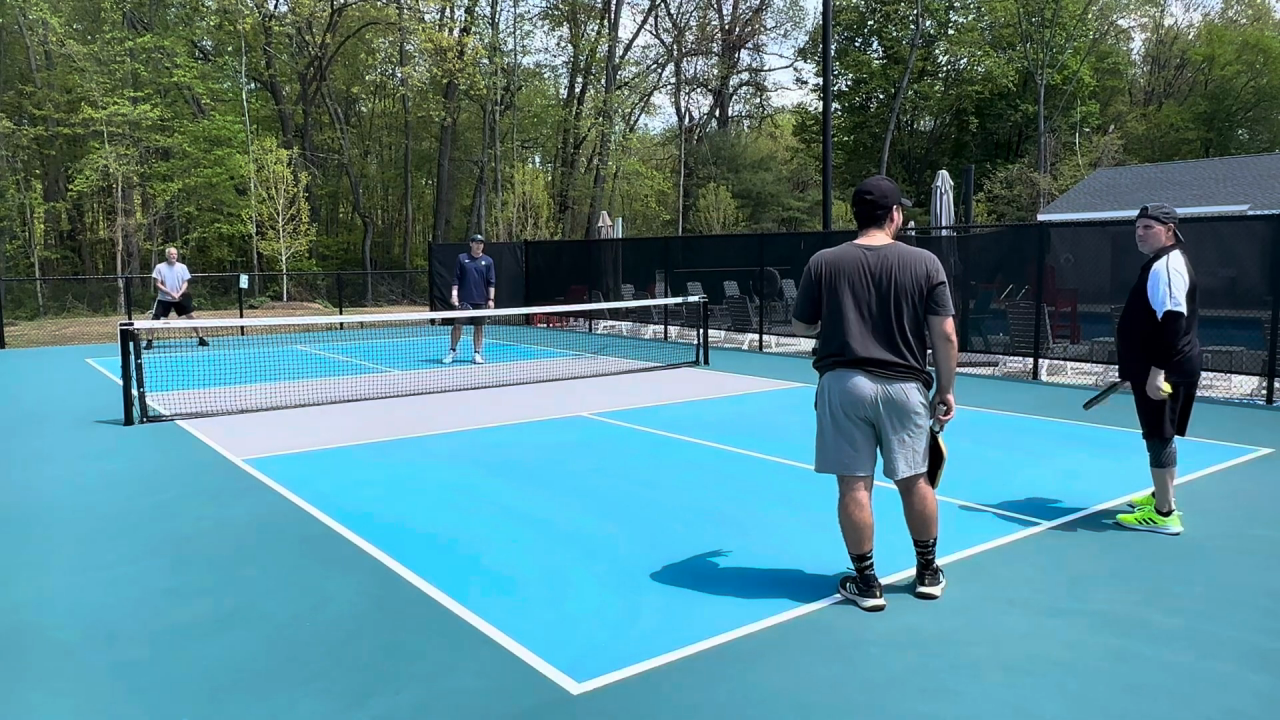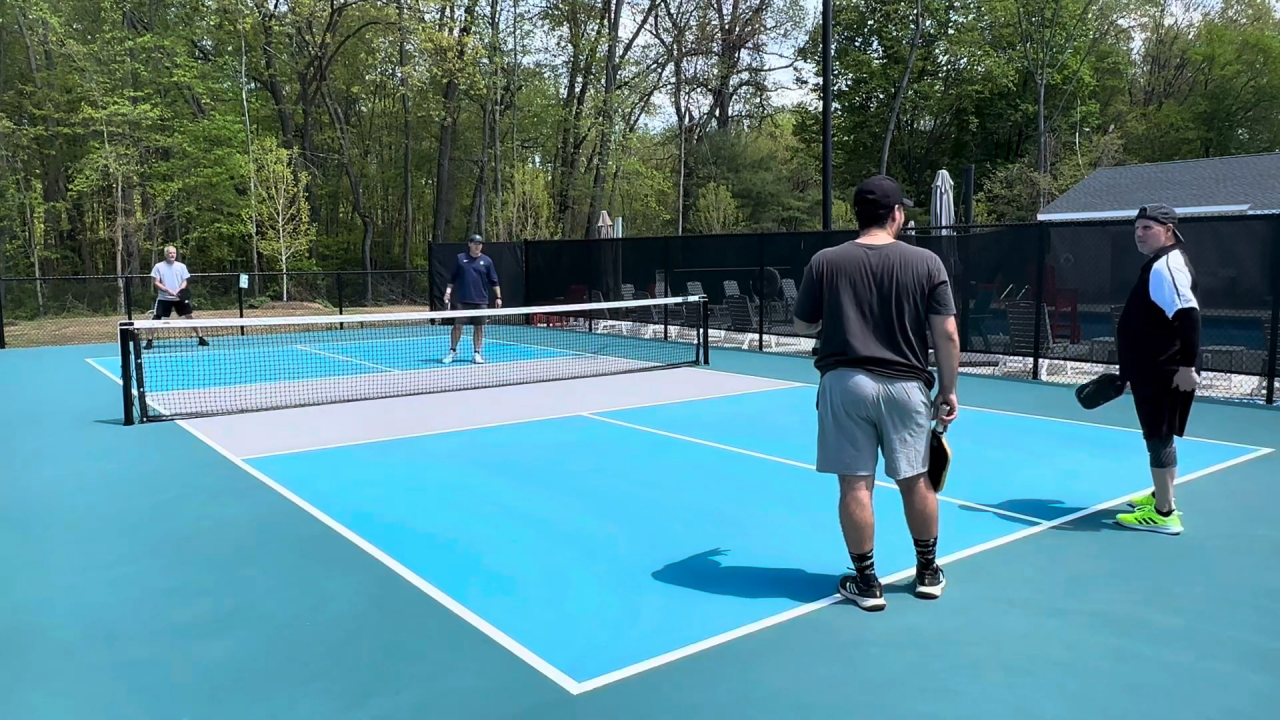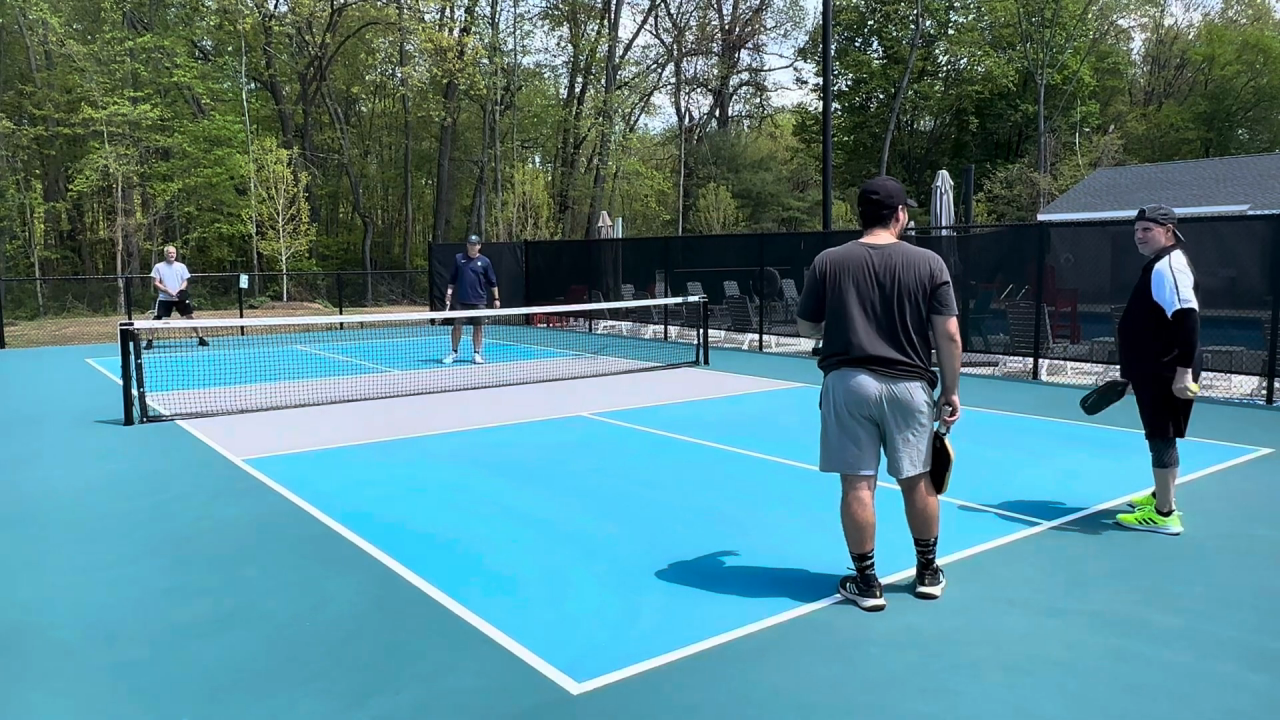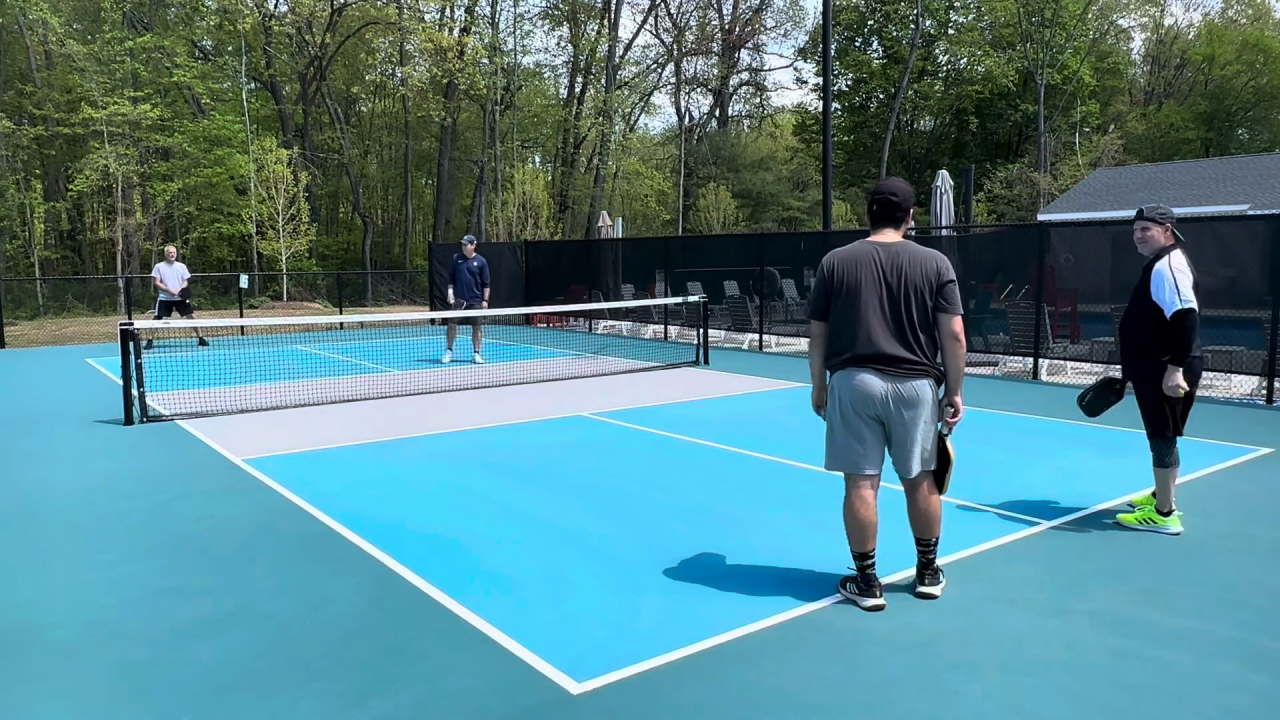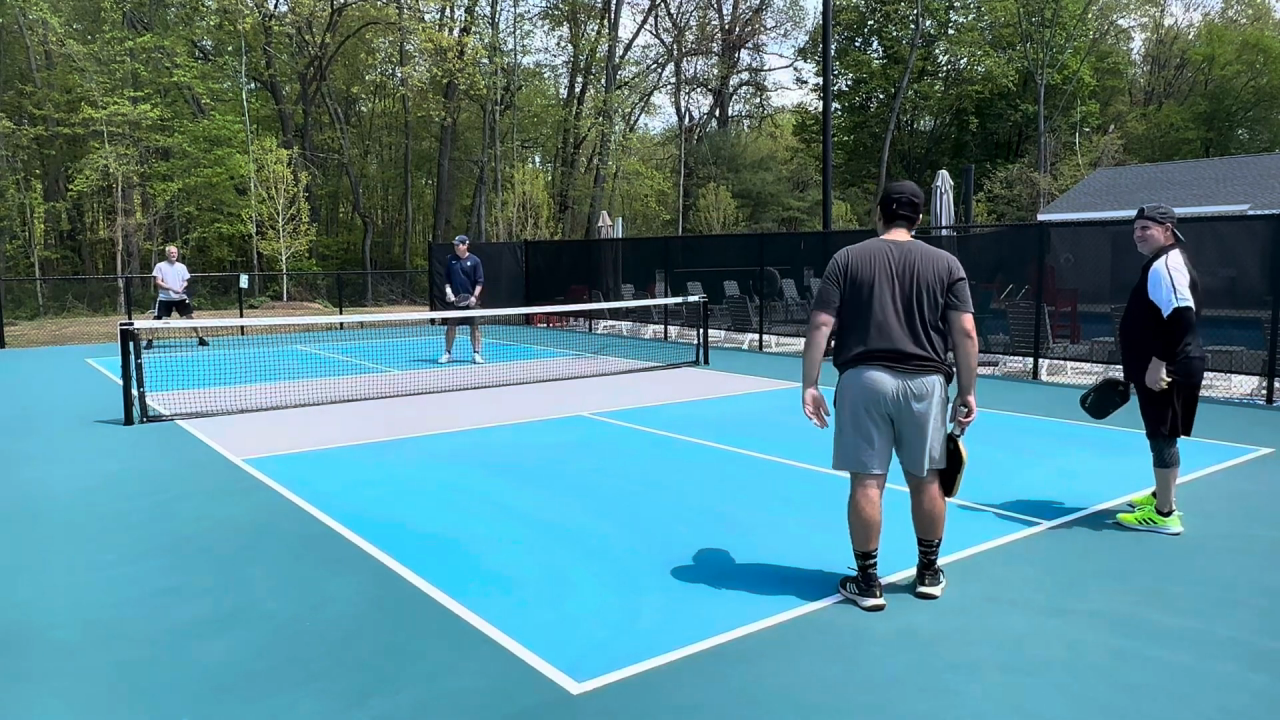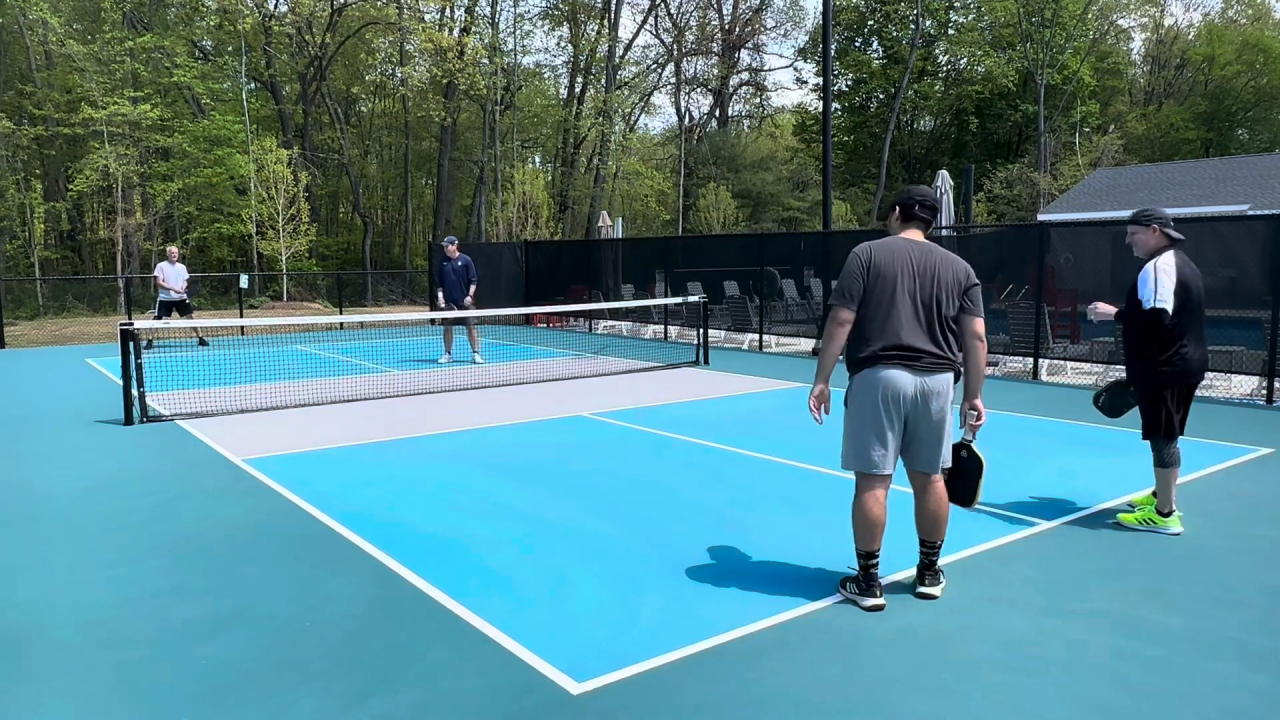
dt=0.2s
person 1, frame 1
left shoulder: (824, 263)
right shoulder: (925, 263)
left elbow: (802, 326)
right elbow: (945, 336)
right wrist: (946, 390)
left hip: (844, 384)
right hip: (904, 387)
left knee: (854, 485)
right knee: (915, 481)
left ankle: (866, 582)
right ankle: (928, 573)
person 1, frame 2
left shoulder: (825, 262)
right shoulder: (926, 263)
left elbow: (803, 325)
right elbow: (947, 335)
right wrist: (948, 390)
left hip: (846, 384)
right hip: (905, 386)
left knee: (855, 485)
right knee: (916, 480)
left ankle: (866, 582)
right ankle: (927, 573)
person 1, frame 3
left shoulder: (828, 262)
right shoulder: (928, 263)
left elbow: (807, 326)
right elbow: (949, 335)
right wrist: (950, 391)
left hip: (849, 383)
right hip: (908, 385)
left knee: (857, 484)
right knee: (918, 480)
left ankle: (866, 582)
right ankle: (927, 573)
person 1, frame 4
left shoulder: (836, 262)
right shoulder: (934, 262)
left elbow: (818, 333)
right elbow: (953, 335)
left wrist: (819, 385)
right wrist: (954, 391)
left hip: (854, 382)
right hip: (915, 384)
left knee: (861, 484)
right knee: (921, 481)
left ankle: (866, 582)
right ankle: (928, 572)
person 1, frame 5
left shoulder: (847, 259)
right shoulder: (945, 263)
left elbow: (821, 324)
right elbow: (965, 333)
left wrist: (810, 385)
right wrist: (967, 391)
left hip: (864, 380)
right hip: (923, 382)
left knee: (867, 482)
right knee: (926, 480)
left ankle: (867, 581)
right ankle: (928, 572)
person 1, frame 6
left shoulder: (867, 254)
right shoulder: (958, 267)
left elbow: (841, 321)
right elbow: (976, 337)
left wrist: (821, 380)
right wrist: (973, 394)
left hip: (878, 378)
right hip: (935, 381)
left knee: (872, 482)
right knee: (930, 479)
left ankle: (868, 581)
right ankle: (928, 573)
person 2, frame 1
left shoulder: (1166, 266)
right shoulder: (1161, 263)
left elbow: (1173, 322)
left wrist: (1156, 371)
right wrist: (1153, 369)
left hip: (1163, 371)
right hip: (1160, 368)
left knee: (1158, 436)
right knee: (1160, 435)
left ankle: (1164, 513)
right ankle: (1161, 497)
person 2, frame 2
left shoulder: (1166, 266)
right shoulder: (1161, 264)
left elbow: (1189, 317)
left wrist: (1187, 367)
right wrist: (1151, 366)
left hip: (1164, 371)
right hip: (1155, 368)
left knee: (1159, 436)
right knee: (1160, 435)
left ankle: (1164, 513)
right ankle: (1161, 497)
person 2, frame 3
left shoulder: (1168, 267)
right shoulder: (1161, 265)
left elbow: (1187, 319)
left wrist: (1184, 370)
left hip: (1165, 371)
right hip: (1156, 369)
left knee: (1161, 437)
right knee: (1161, 435)
left ankle: (1164, 514)
right ankle: (1161, 496)
person 2, frame 4
left shoulder: (1168, 266)
right shoulder: (1160, 264)
left elbow: (1186, 320)
left wrist: (1174, 369)
right wrist: (1136, 370)
left hip: (1165, 371)
right hip: (1155, 369)
left knee: (1161, 437)
right knee: (1161, 435)
left ankle: (1164, 514)
right ankle: (1161, 497)
person 2, frame 5
left shoulder: (1165, 265)
right shoulder: (1161, 264)
left elbow: (1182, 318)
left wrist: (1158, 362)
right wrist: (1147, 364)
left hip: (1164, 370)
right hip: (1166, 367)
left knee: (1162, 436)
right knee: (1162, 435)
left ankle: (1164, 514)
right ankle: (1161, 497)
person 2, frame 6
left shoulder: (1158, 266)
right shoulder: (1180, 263)
left elbow: (1156, 318)
left wrist: (1114, 313)
left hip: (1164, 368)
right hip: (1184, 363)
left knee: (1162, 436)
right knee: (1166, 434)
left ankle: (1164, 514)
right ankle: (1162, 496)
